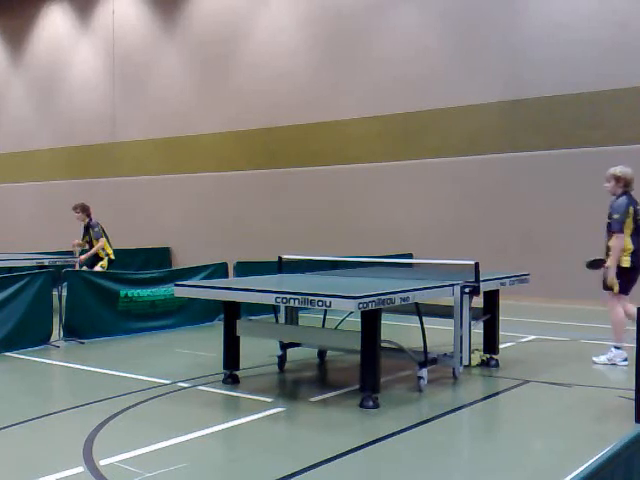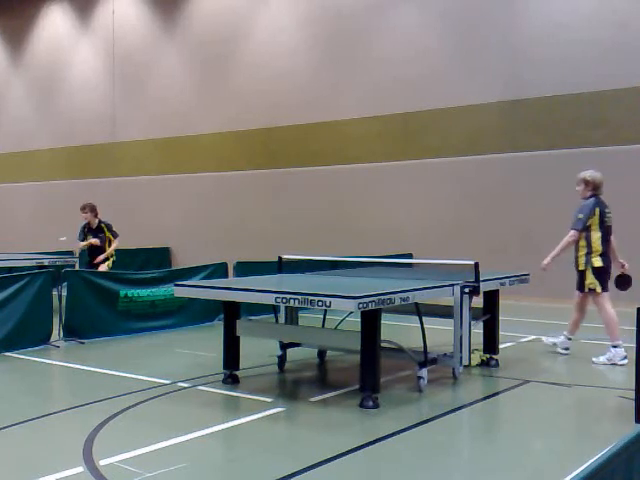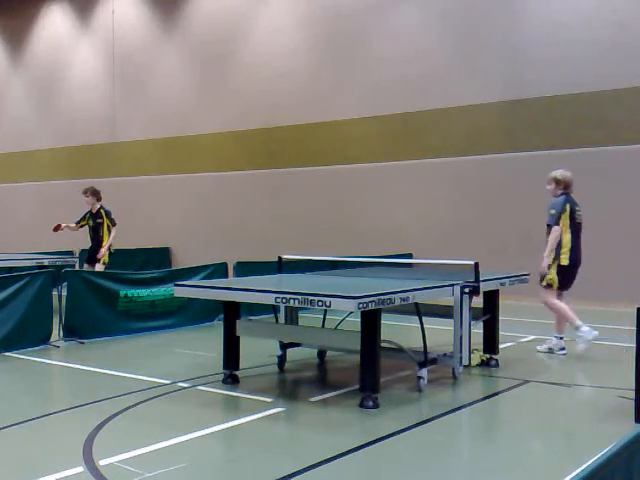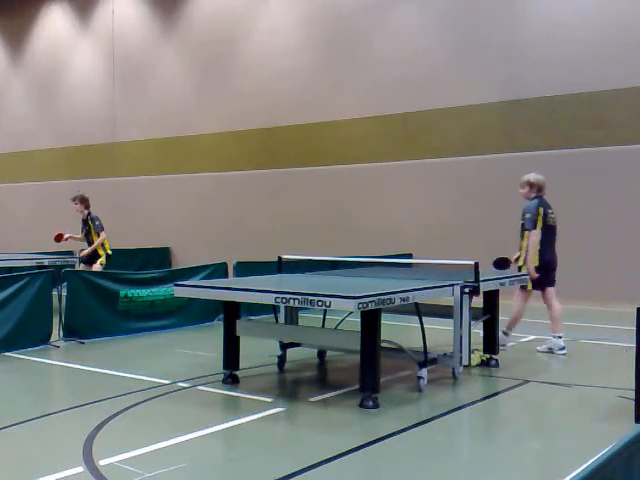
dt=0.3s
person 1, frame 1
left shoulder: (620, 204)
left elbow: (619, 237)
left wrist: (611, 266)
right wrist: (611, 256)
left hip: (622, 262)
left knee: (614, 303)
right knee: (621, 303)
left ankle: (618, 352)
person 1, frame 2
left shoulder: (588, 206)
right shoulder: (602, 206)
left elbow: (573, 235)
right elbow: (609, 237)
left wrist: (550, 257)
right wrist: (617, 259)
left hip: (593, 263)
right hip: (600, 262)
left knee: (603, 304)
right knee: (580, 302)
left ankle: (618, 350)
right ankle: (565, 341)
person 1, frame 3
left shoulder: (558, 202)
right shoulder: (574, 205)
left elbow: (556, 232)
left wrist: (545, 258)
left hip: (561, 258)
right hip: (572, 259)
left knee: (547, 297)
right knee: (557, 298)
left ankle: (582, 329)
right ankle: (557, 342)
person 1, frame 4
left shoulder: (531, 206)
right shoulder: (547, 207)
left elbow: (532, 236)
left wrist: (529, 263)
right wrist: (520, 254)
left hip: (535, 260)
right hip: (549, 259)
left knee: (521, 298)
right knee: (550, 298)
left ankle: (504, 336)
right ankle: (558, 341)
